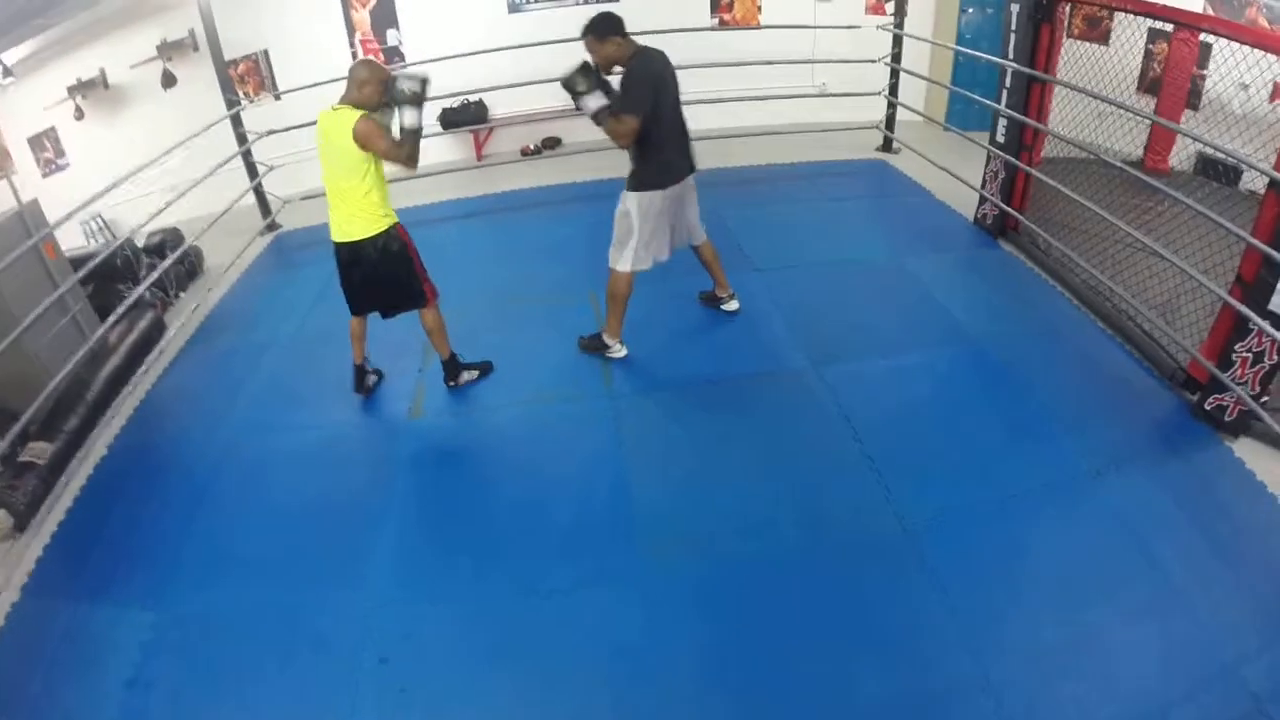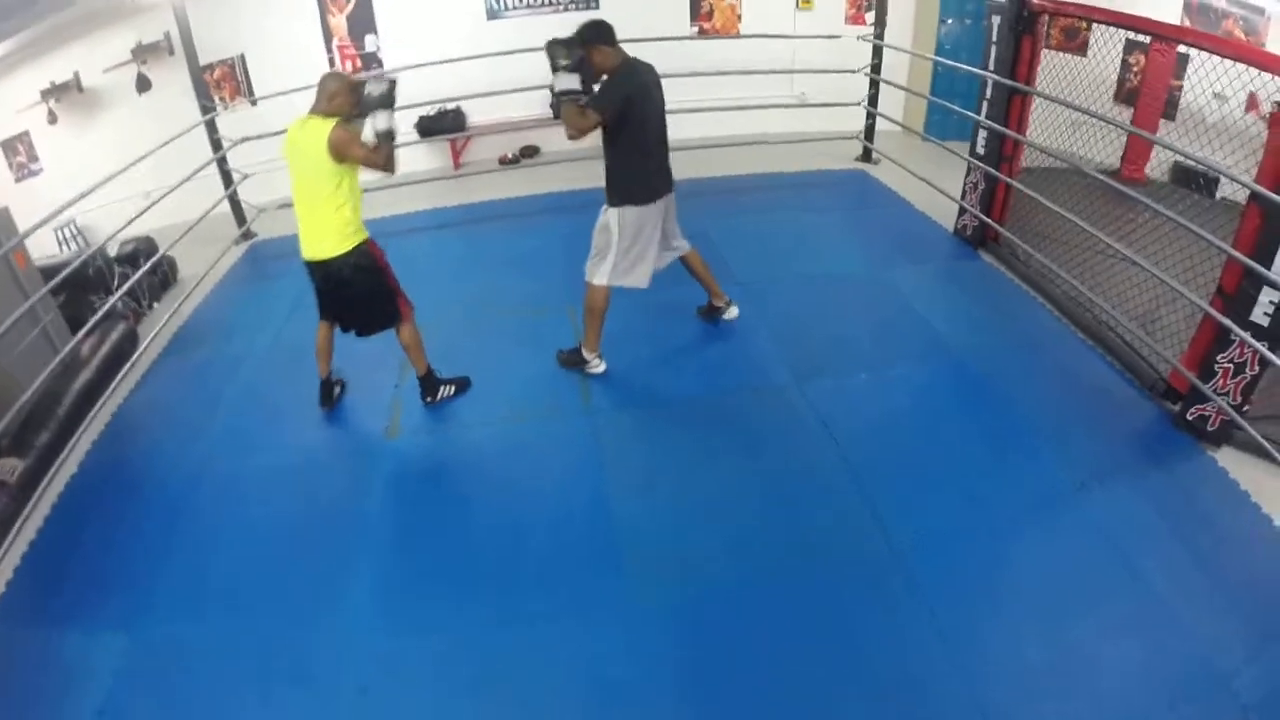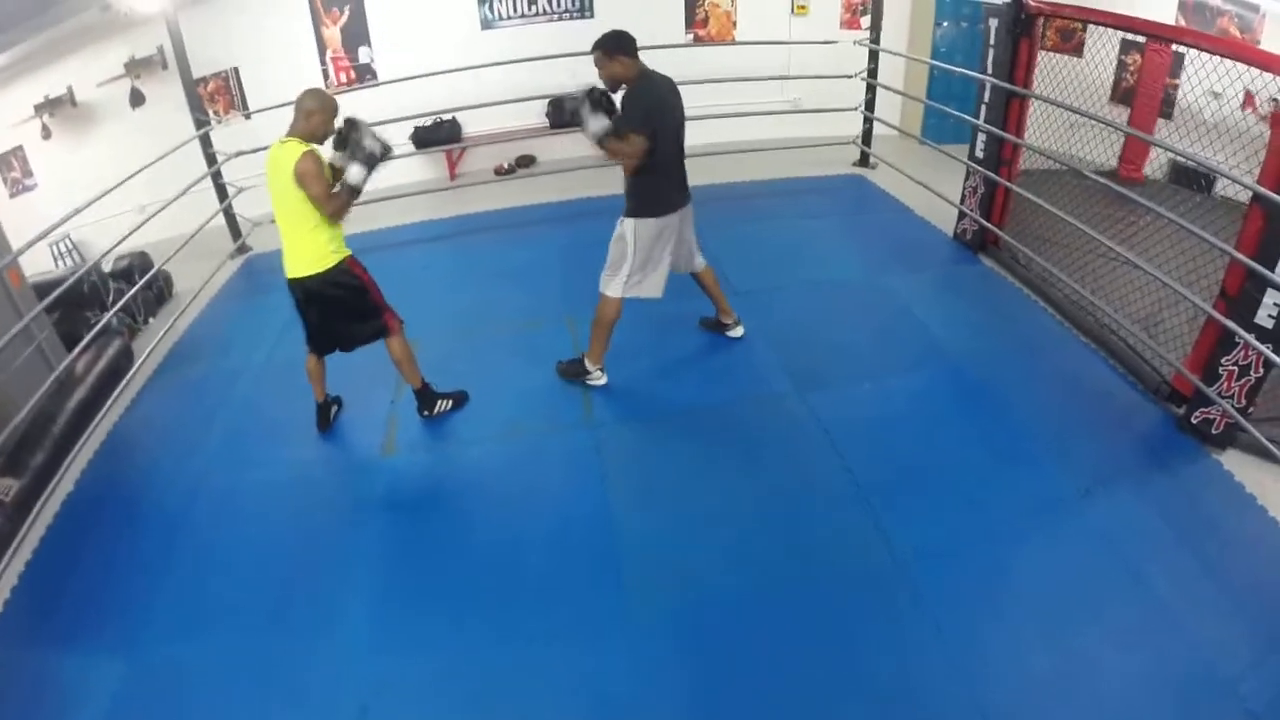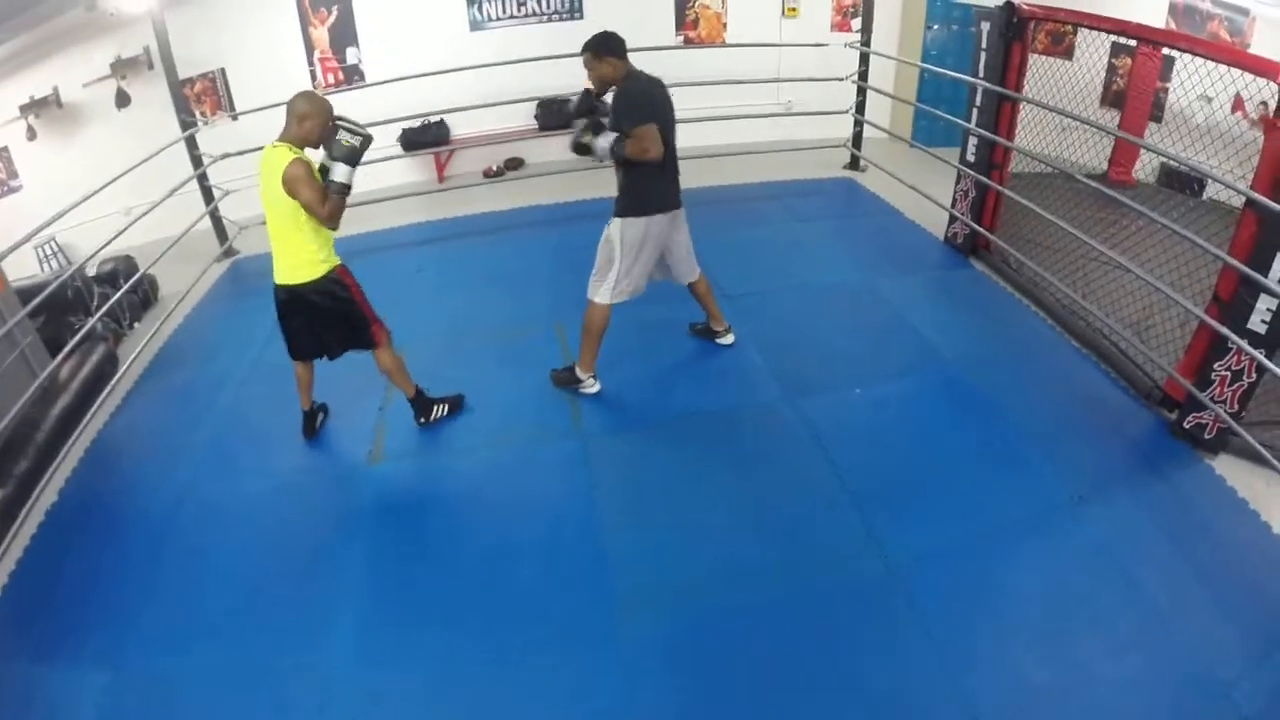
dt=0.2s
person 1, frame 1
left shoulder: (637, 75)
right shoulder: (655, 58)
left elbow: (624, 135)
left wrist: (592, 100)
right wrist: (605, 94)
left hip: (651, 182)
right hip: (680, 171)
left knee: (622, 259)
right knee: (695, 235)
left ankle: (611, 339)
right ankle: (725, 294)
person 1, frame 2
left shoulder: (620, 83)
right shoulder: (643, 70)
left elbow: (576, 128)
left wrist: (566, 81)
right wrist: (584, 92)
left hip: (630, 197)
right hip: (660, 186)
left knee: (599, 273)
right knee: (678, 246)
left ankle: (590, 354)
right ankle: (721, 302)
person 1, frame 3
left shoulder: (639, 95)
right shoulder: (663, 84)
left elbow: (632, 157)
left wrist: (597, 125)
right wrist: (609, 118)
left hip: (648, 209)
right hip: (676, 198)
left knee: (613, 284)
right knee: (693, 261)
left ankle: (592, 366)
right ankle: (728, 320)
person 1, frame 4
left shoulder: (629, 95)
right shoulder: (653, 85)
left elbow: (651, 149)
left wrist: (606, 143)
right wrist: (604, 131)
left hip: (638, 211)
right hip: (669, 203)
left knee: (601, 289)
right knee: (687, 268)
left ankle: (584, 373)
right ankle: (719, 327)
person 2, frame 1
left shoulder: (326, 119)
right shoulder: (361, 123)
right elbow: (409, 160)
left wrist: (386, 109)
right wrist: (410, 109)
left hip: (343, 237)
right hip: (378, 233)
left knee: (358, 308)
right knee: (426, 298)
left ankle: (361, 375)
right ankle: (453, 370)
person 2, frame 2
left shoulder: (294, 132)
right shoulder: (337, 133)
right elbow: (386, 163)
left wrist: (356, 119)
right wrist: (383, 116)
left hip: (313, 252)
right hip: (348, 249)
left knee: (327, 316)
right knee: (401, 314)
left ankle: (326, 387)
right ankle: (429, 386)
person 2, frame 3
left shoulder: (276, 153)
right shoulder: (306, 159)
right elbow: (333, 213)
left wrist: (341, 160)
right wrist: (358, 167)
left hip: (297, 273)
right hip: (329, 267)
left knee: (315, 343)
right knee: (391, 327)
left ankle: (323, 409)
right ankle: (427, 400)
person 2, frame 4
left shoulder: (270, 156)
right shoulder: (295, 166)
right elbow: (330, 218)
left wrist: (330, 164)
right wrist: (344, 165)
left hip: (286, 280)
right hip: (319, 276)
left knee: (302, 351)
right knee: (378, 338)
left ankle: (309, 417)
right ankle: (422, 406)
